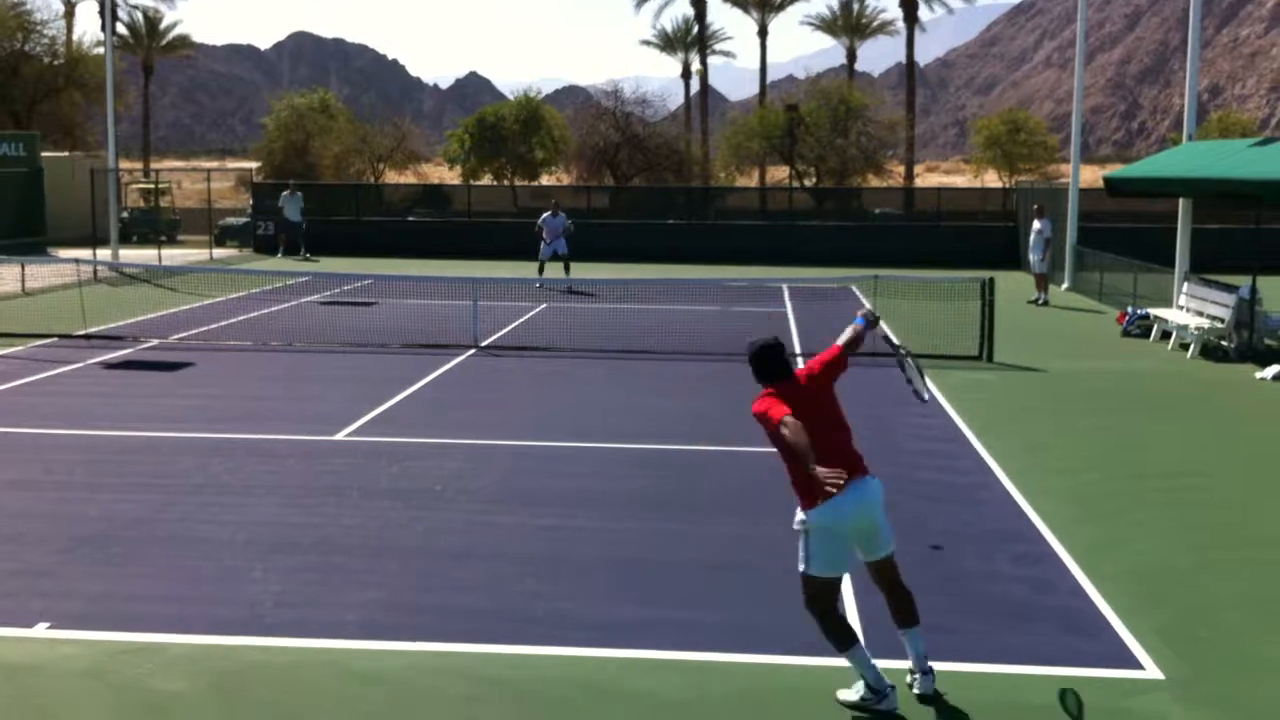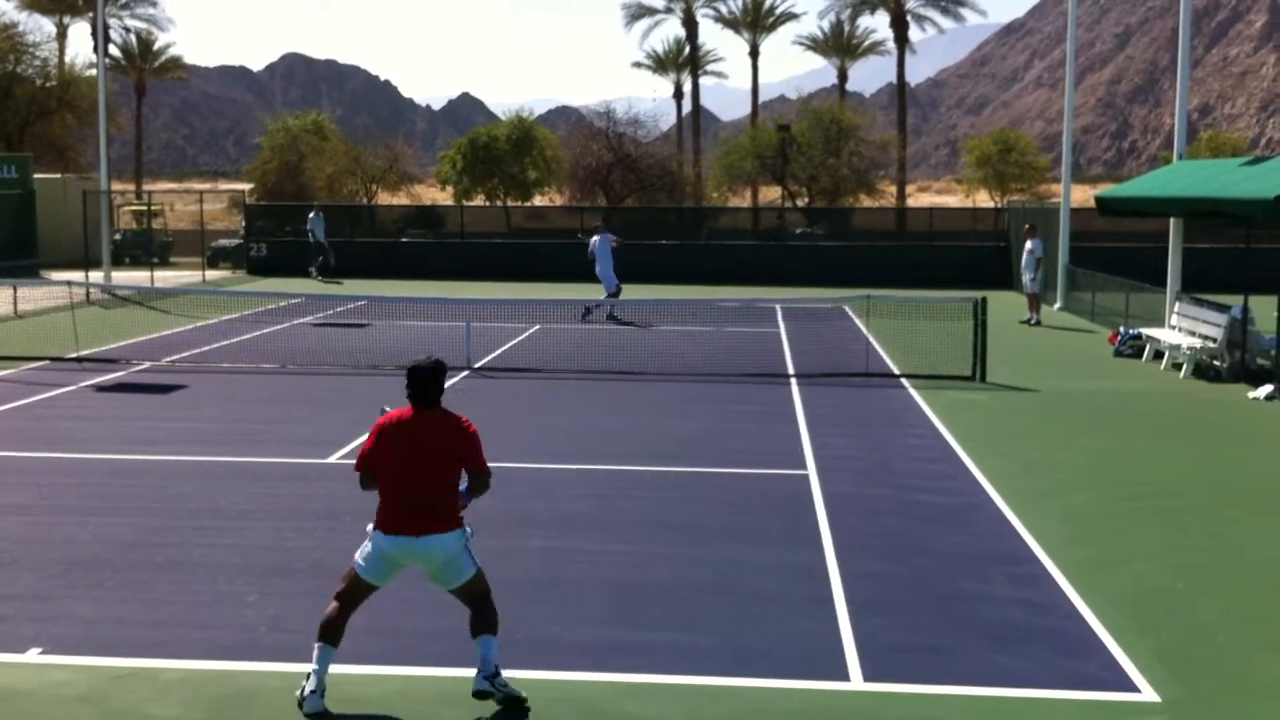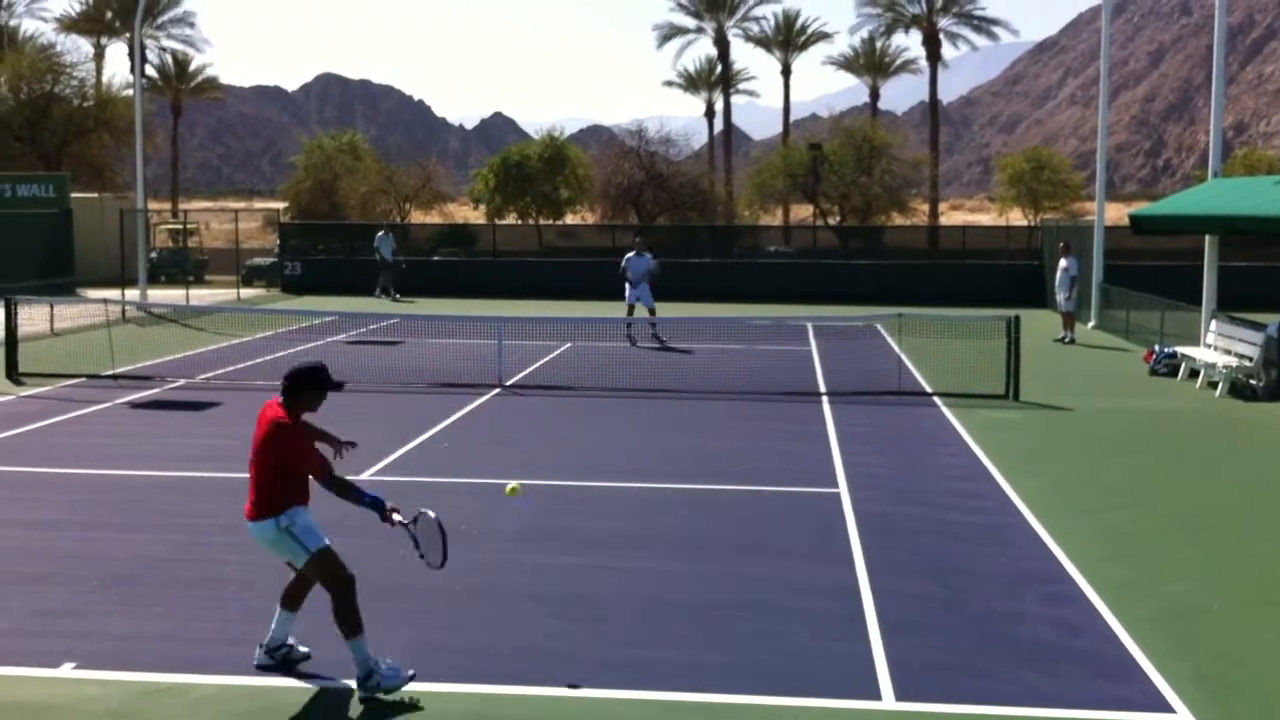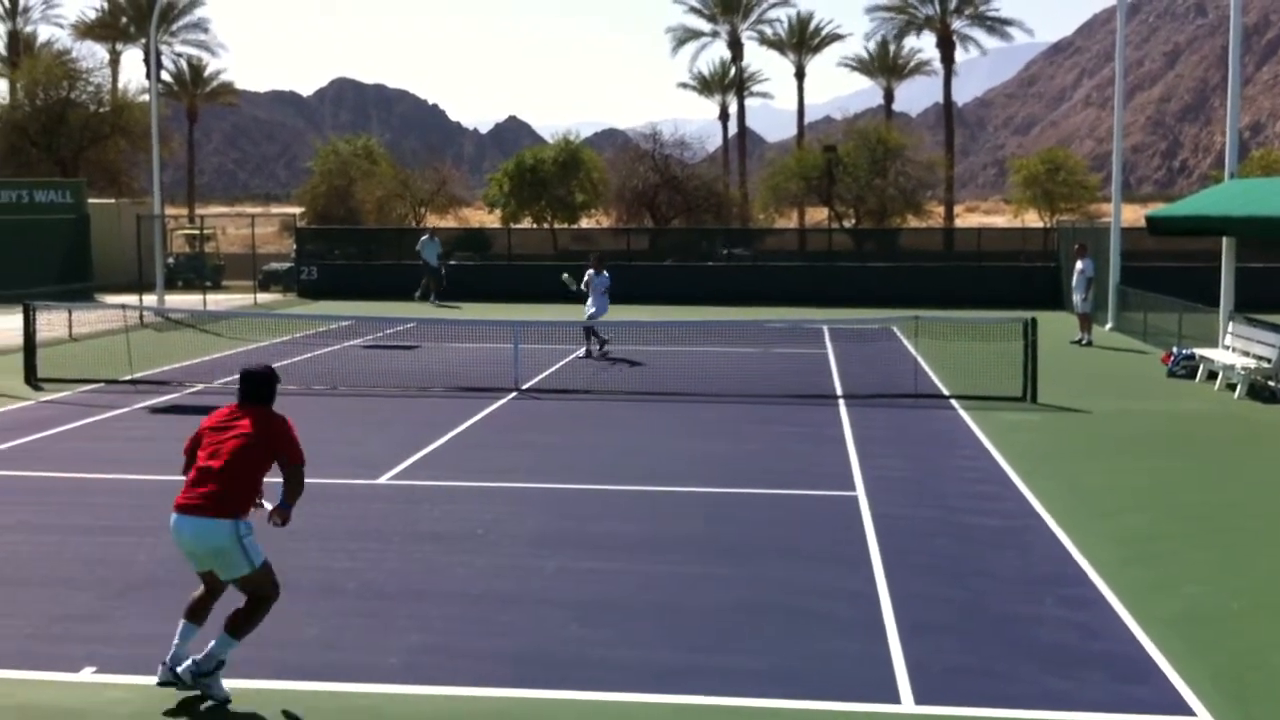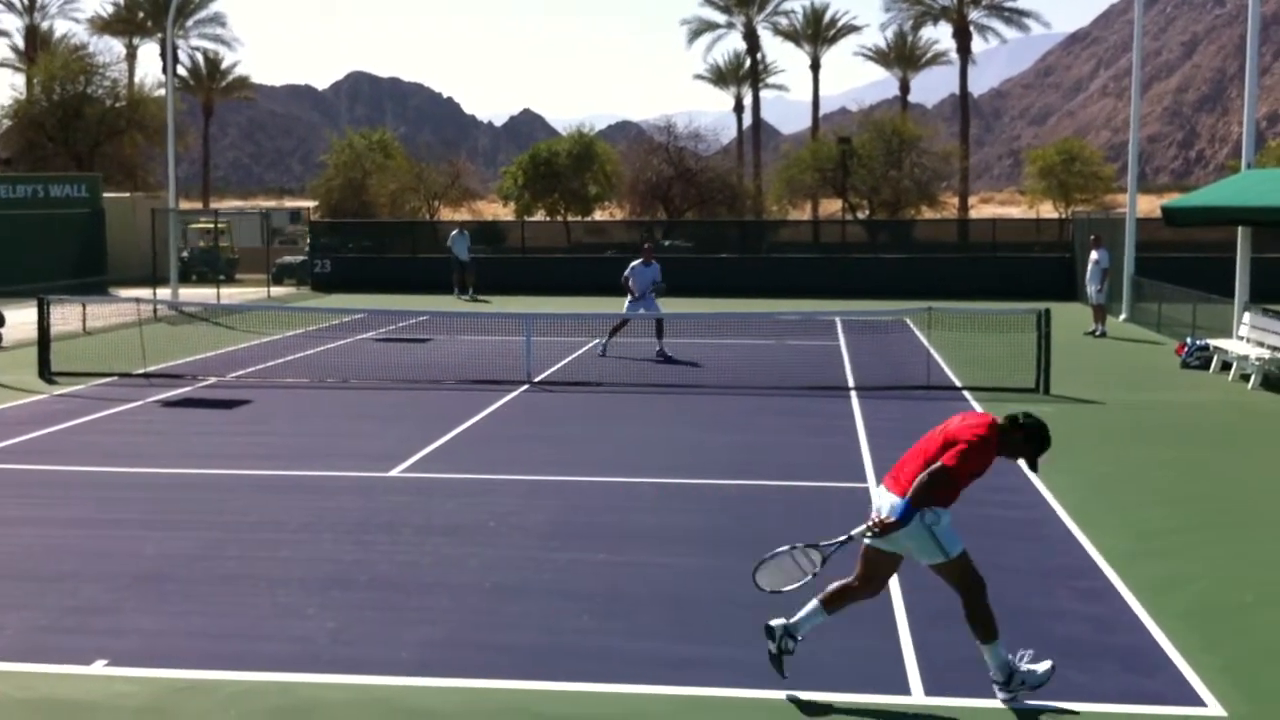
dt=1s
person 1, frame 1
left shoulder: (765, 405)
right shoulder: (814, 375)
left elbow: (791, 427)
right elbow: (851, 338)
left wrist: (814, 468)
right wrist: (865, 319)
left hip: (826, 512)
right hip: (866, 491)
left knee: (822, 604)
right knee: (890, 583)
left ankle: (876, 687)
right ankle: (922, 671)
person 1, frame 2
left shoulder: (385, 425)
right shoulder: (460, 428)
left elbow: (365, 481)
right elbow: (481, 483)
right wrist: (463, 496)
left hip: (390, 538)
right hip: (443, 539)
left knee: (344, 601)
right knee: (481, 600)
left ankle: (315, 688)
right ankle: (488, 674)
person 1, frame 3
left shoulder: (277, 410)
right shoulder: (289, 432)
right elbow: (331, 481)
left wrist: (330, 439)
right wrist: (377, 504)
left hip: (269, 515)
right hip: (278, 520)
left knee: (308, 572)
right knee: (342, 583)
left ankle: (273, 648)
right ankle: (369, 673)
person 1, frame 4
left shoulder: (214, 420)
right shoulder: (276, 425)
right elbow: (295, 477)
right wrist: (284, 506)
left hip: (183, 519)
right hip: (222, 526)
left knee: (213, 586)
right knee: (264, 594)
left ankle: (174, 665)
right ankle: (205, 667)
person 1, frame 5
left shoulder: (974, 420)
right shoulder: (984, 445)
right elbow: (931, 476)
right wrist: (899, 519)
left hip: (890, 498)
right hip: (914, 511)
left knee: (864, 584)
right knee: (972, 587)
left ankle: (789, 631)
right ankle: (1005, 675)
